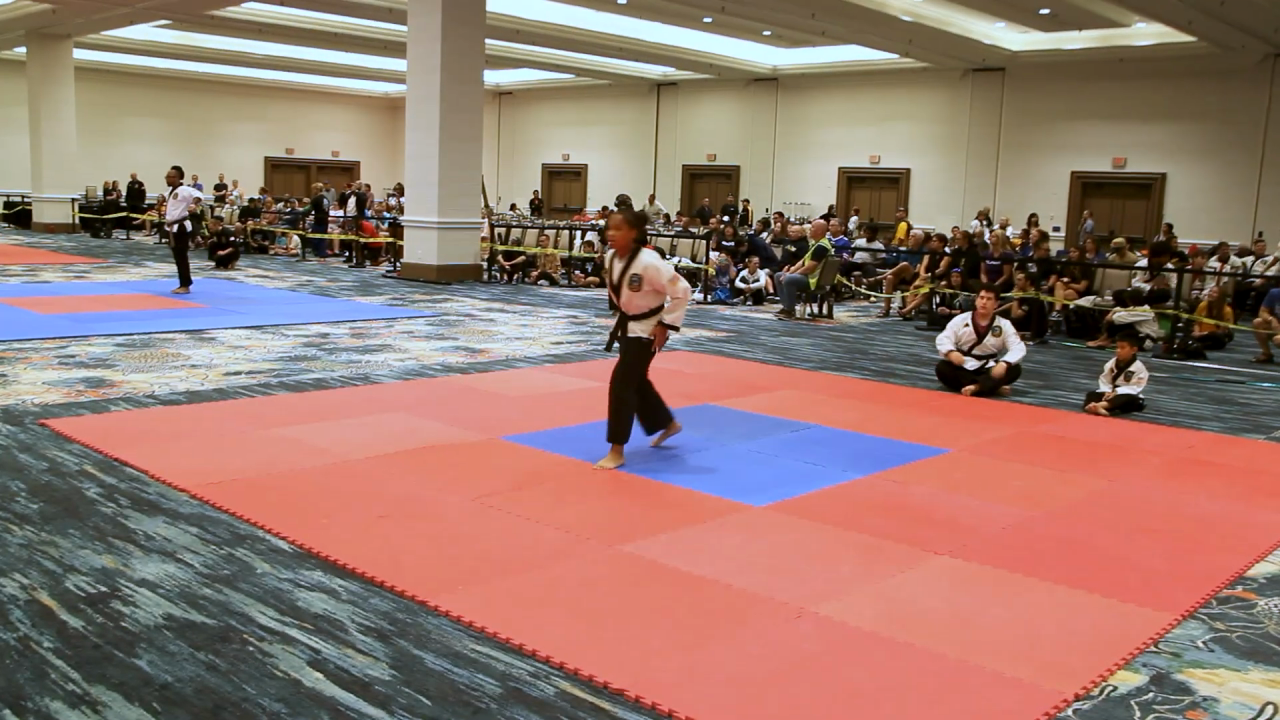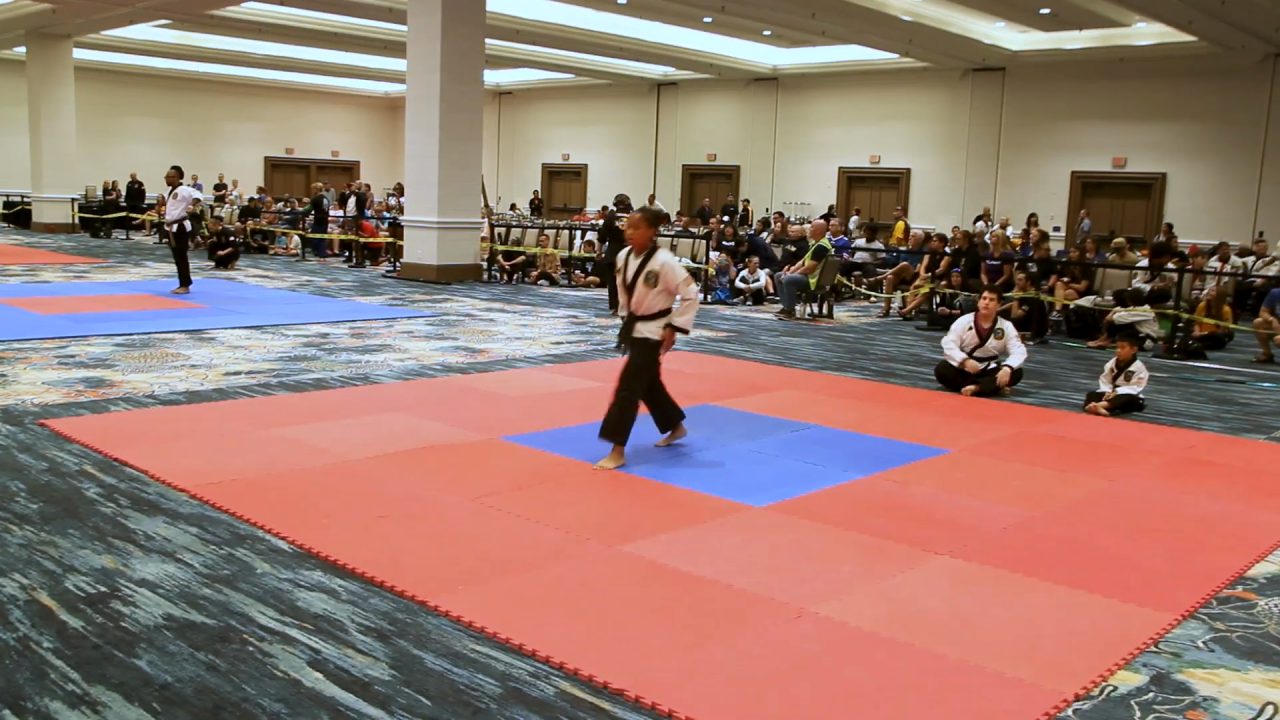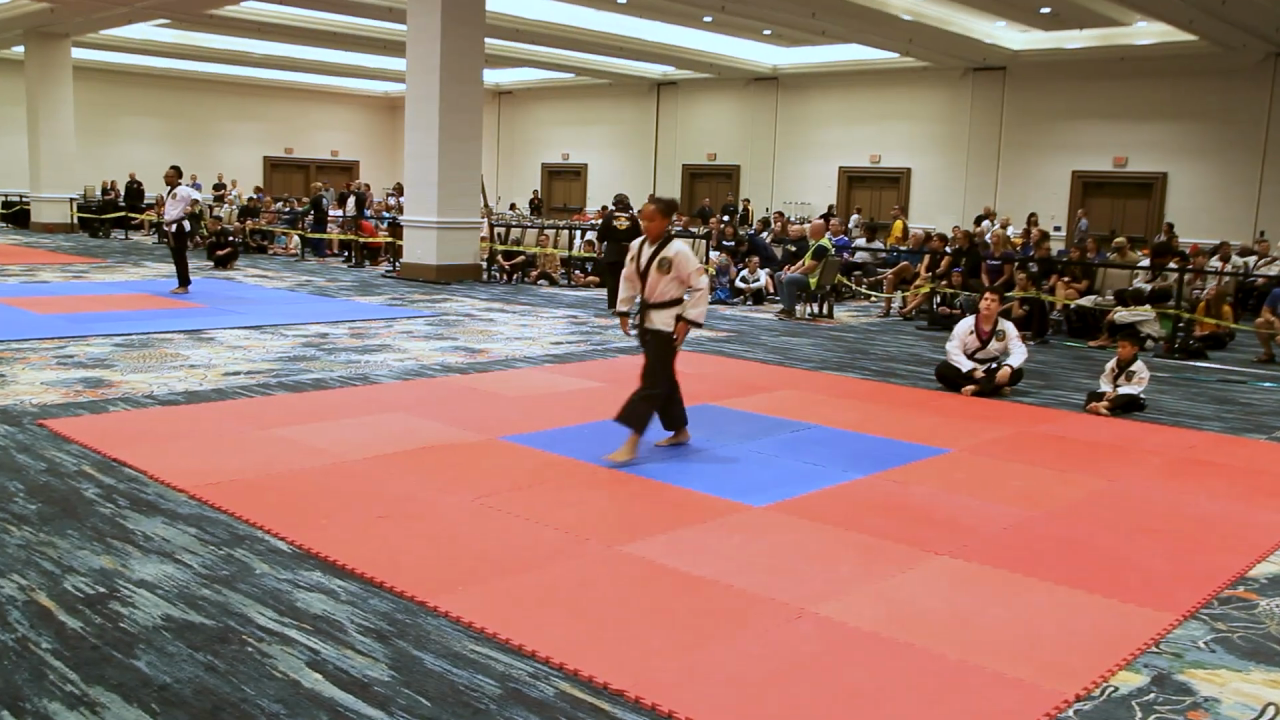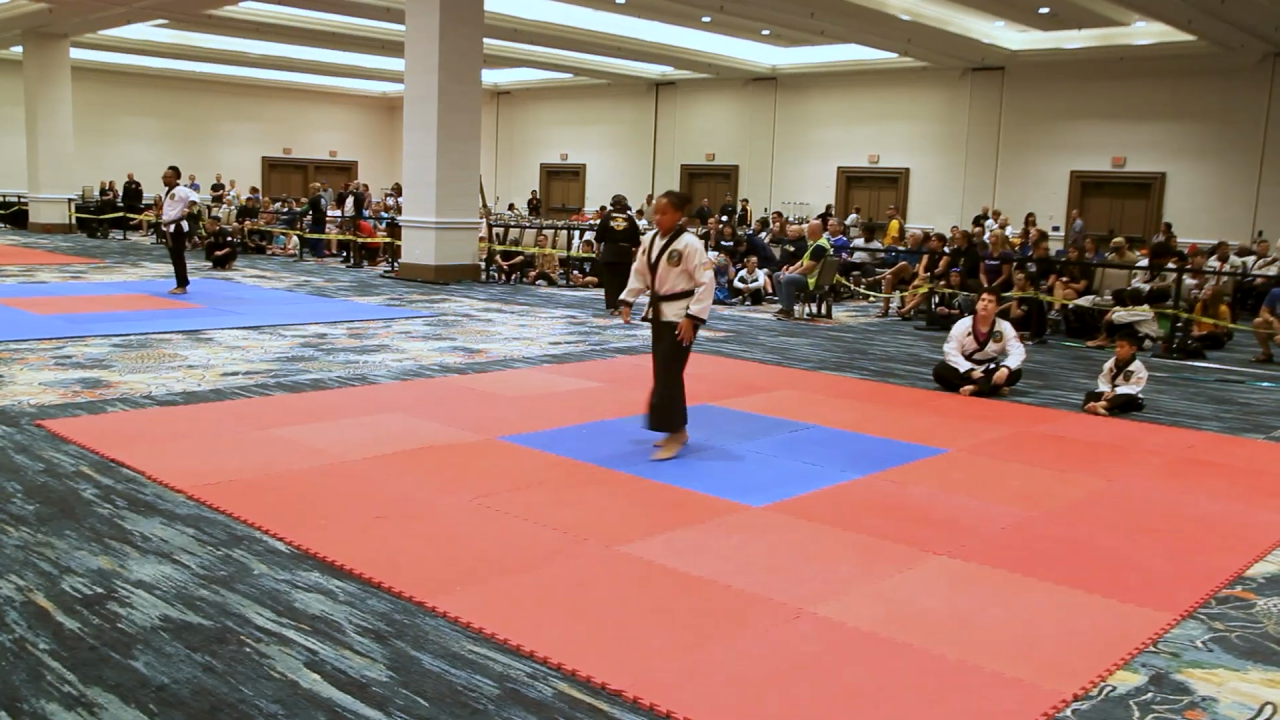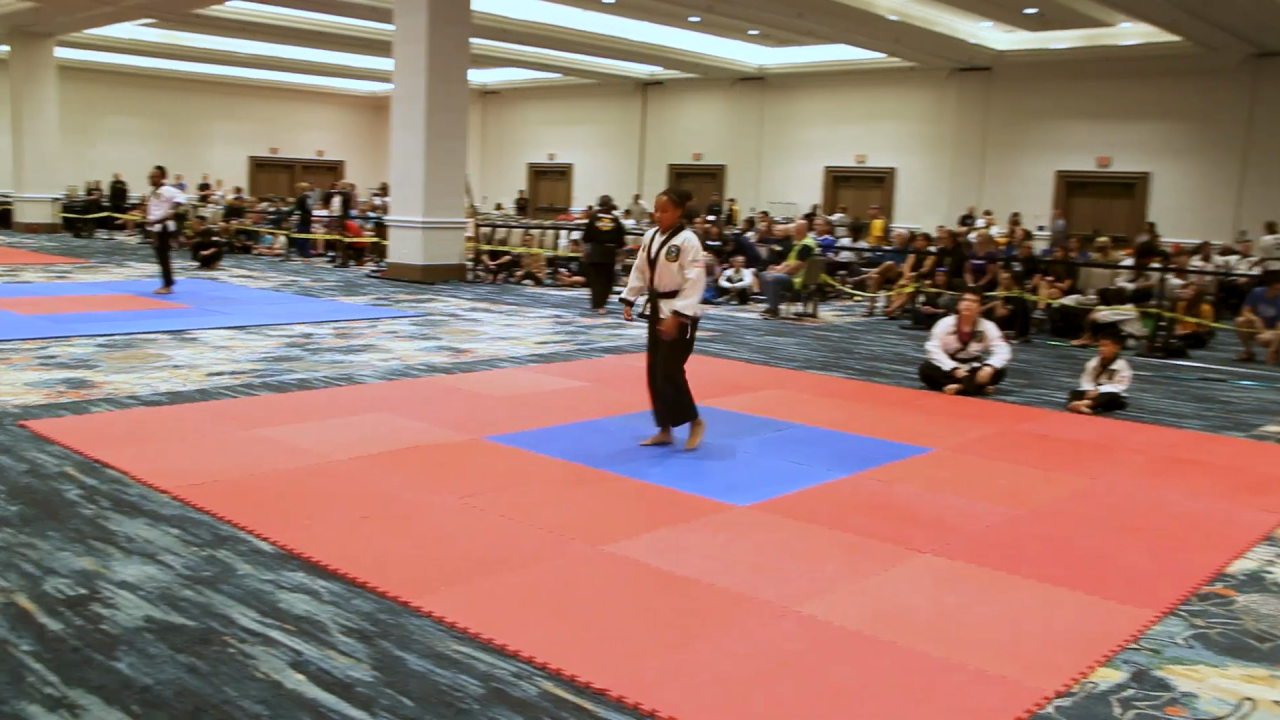
dt=0.1s
person 1, frame 1
left shoulder: (649, 263)
right shoulder: (611, 257)
left elbow: (682, 290)
left wrist: (666, 325)
left hip: (646, 329)
right hip: (627, 326)
left knee: (621, 384)
right knee: (635, 382)
left ankle: (616, 450)
right ankle: (668, 424)
person 1, frame 2
left shoulder: (664, 262)
right shoulder: (624, 257)
left elbow: (690, 295)
left wrist: (675, 328)
right wrist: (626, 319)
left hip: (654, 331)
right hip: (635, 328)
left knee: (629, 385)
right knee: (647, 383)
left ankle: (617, 451)
right ankle: (676, 427)
person 1, frame 3
left shoulder: (679, 250)
right shoulder: (637, 246)
left elbow: (701, 286)
right elbow: (629, 279)
left wrist: (687, 320)
right wrist: (623, 311)
left hip: (667, 322)
right hip: (649, 319)
left knee: (652, 379)
right knee: (661, 377)
left ankle: (632, 442)
right ankle: (680, 430)
person 1, frame 4
left shoulder: (690, 243)
right shoulder: (650, 239)
left elbow: (706, 283)
right elbow: (639, 272)
left wrist: (692, 318)
right wrist: (627, 302)
left hip: (680, 315)
right hip: (659, 312)
left knee: (667, 374)
right knee: (664, 373)
left ankle: (676, 435)
right ankle: (679, 430)
person 1, frame 5
left shoulder: (687, 240)
right shoulder: (651, 237)
left elbow: (695, 282)
right elbow: (640, 270)
left wrist: (678, 316)
right wrist: (628, 300)
left hip: (678, 313)
right hip: (658, 310)
left knee: (670, 371)
right knee: (656, 370)
left ankle: (694, 423)
right ankle: (666, 430)
